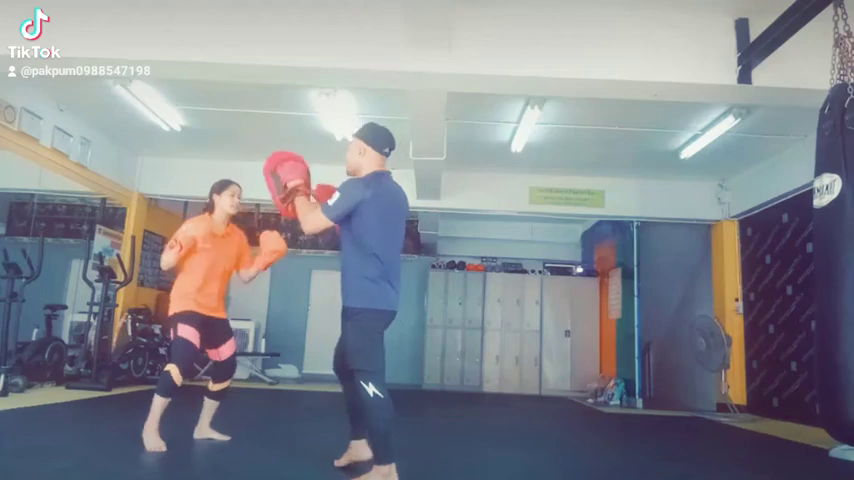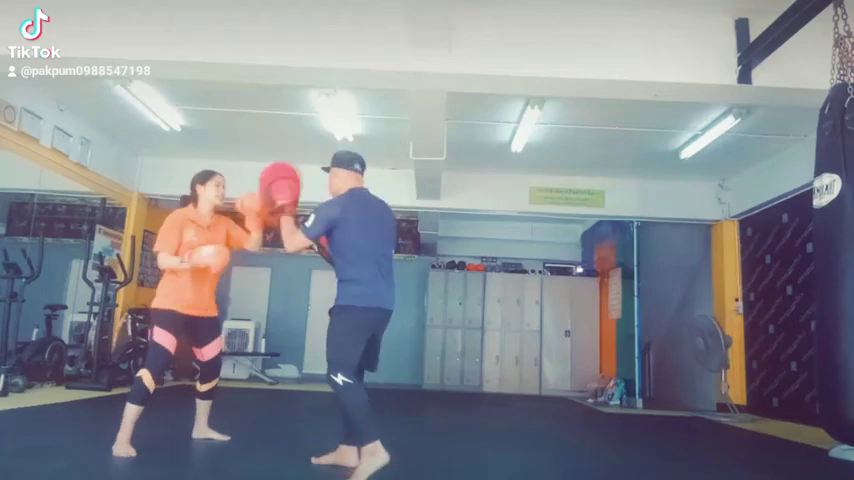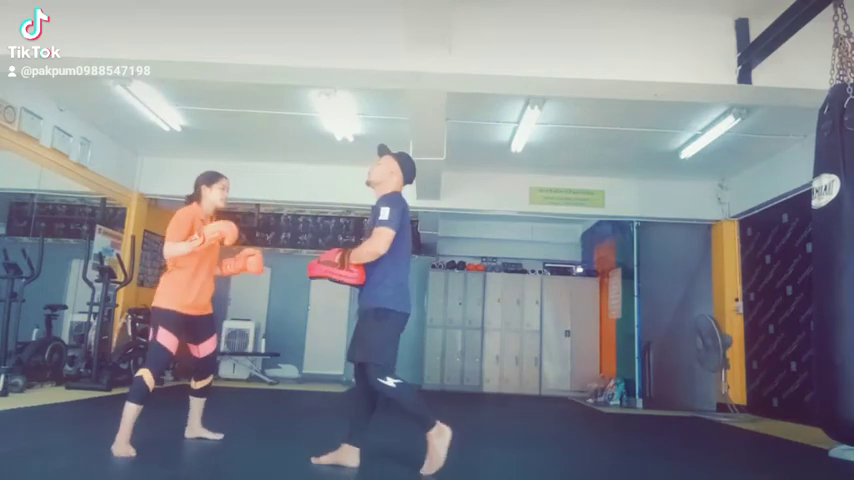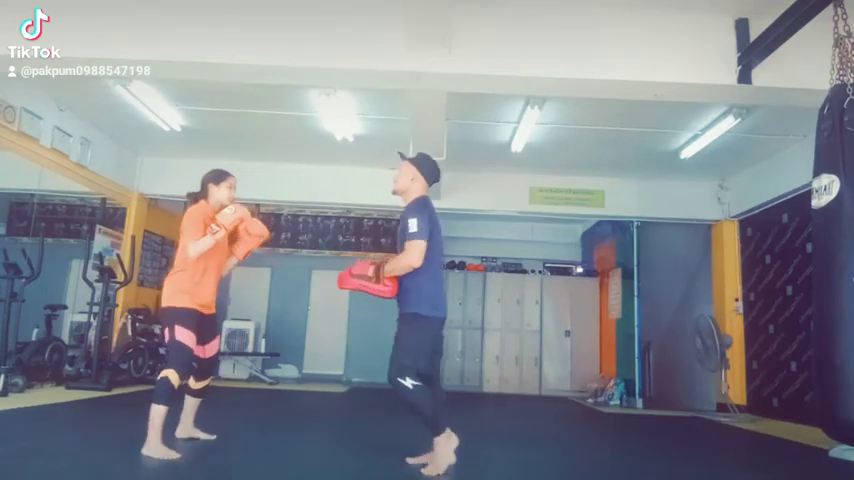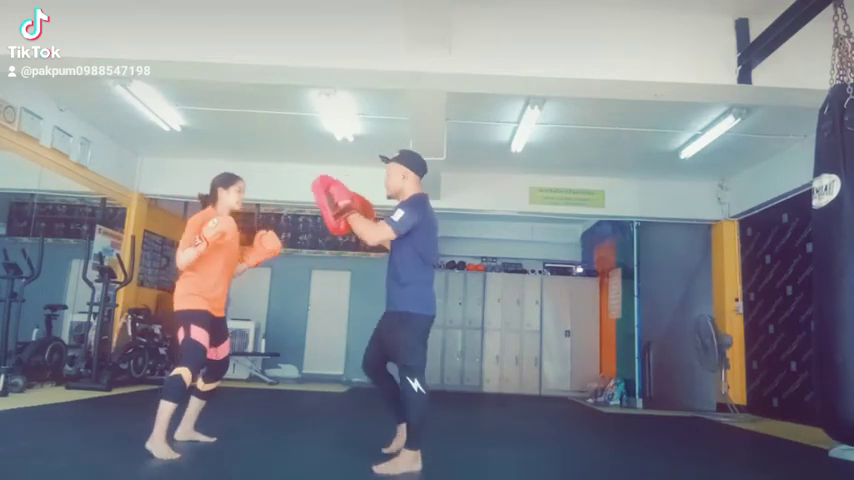
dt=0.5s
person 1, frame 1
left shoulder: (362, 187)
right shoulder: (393, 191)
left elbow: (311, 224)
left wrist: (297, 190)
right wrist: (331, 201)
left hip: (366, 302)
right hip: (378, 299)
left knee: (369, 381)
right knee: (346, 367)
right ankle: (360, 442)
person 1, frame 2
left shoulder: (334, 206)
right shoulder: (384, 209)
left elbow: (291, 243)
left wrist: (284, 211)
left hip: (354, 303)
right hip: (382, 304)
left knee: (340, 374)
right knee: (351, 375)
left ankle: (371, 447)
right ankle: (348, 449)
person 1, frame 3
left shoulder: (389, 202)
right shoulder: (391, 205)
left elbow: (377, 246)
left wrist: (345, 256)
right wrist: (352, 262)
left hip: (384, 306)
right hip: (377, 306)
left knee: (381, 377)
right knee: (366, 376)
left ankle: (435, 430)
right ankle: (349, 448)
person 1, frame 4
left shoulder: (417, 210)
right shoulder: (418, 210)
left elbow: (412, 259)
left wrist: (380, 269)
right wrist: (386, 272)
left hip: (421, 311)
right hip: (419, 310)
left knee: (401, 376)
right knee: (425, 379)
left ankle: (443, 436)
right ankle: (441, 444)
person 1, frame 5
left shoulder: (415, 208)
right shoulder: (406, 212)
left elbow: (374, 234)
right elbow: (391, 244)
left wrist: (348, 213)
right wrist: (359, 216)
left hip: (411, 309)
right hip: (397, 307)
left knee: (410, 376)
right knee: (372, 363)
left ankle: (411, 454)
right ankle: (405, 425)
person 2, frame 1
left shoulder: (238, 236)
right shoulder: (194, 225)
left elbow: (245, 274)
right elbow: (165, 263)
left wrist: (267, 257)
right wrist: (182, 241)
left hip: (214, 310)
right hip: (187, 305)
left knee: (225, 367)
right knee: (183, 360)
left ankle: (203, 427)
right ankle: (151, 427)
person 2, frame 2
left shoulder: (223, 224)
right shoulder: (178, 218)
left elbow: (253, 245)
right elbow: (162, 260)
left wrist: (253, 218)
right wrist: (191, 261)
left hip: (205, 309)
right hip: (172, 304)
left knee: (211, 367)
right knee: (156, 364)
left ankle: (202, 428)
right ankle: (123, 438)
person 2, frame 3
left shoulder: (213, 224)
right shoulder: (186, 215)
right elbow: (169, 252)
left wrist: (239, 264)
right wrist: (203, 238)
left hip: (200, 307)
right hip: (172, 303)
left knee: (207, 364)
right knee: (156, 363)
left ankle: (194, 425)
right ankle: (122, 438)
person 2, frame 4
left shoulder: (219, 220)
right shoulder: (196, 213)
right elbow: (193, 252)
right wrist: (222, 228)
left hip: (204, 304)
right hip: (180, 300)
left knee: (207, 364)
right knee: (179, 363)
left ankle: (186, 426)
right ankle: (153, 441)
person 2, frame 5
left shoulder: (231, 226)
right shoulder: (200, 220)
right elbow: (182, 261)
left wrist: (257, 254)
right wrist: (205, 239)
left hip: (214, 306)
right hip: (192, 301)
left knee: (217, 366)
right knee: (191, 363)
left ankle: (185, 429)
right ankle: (157, 437)
